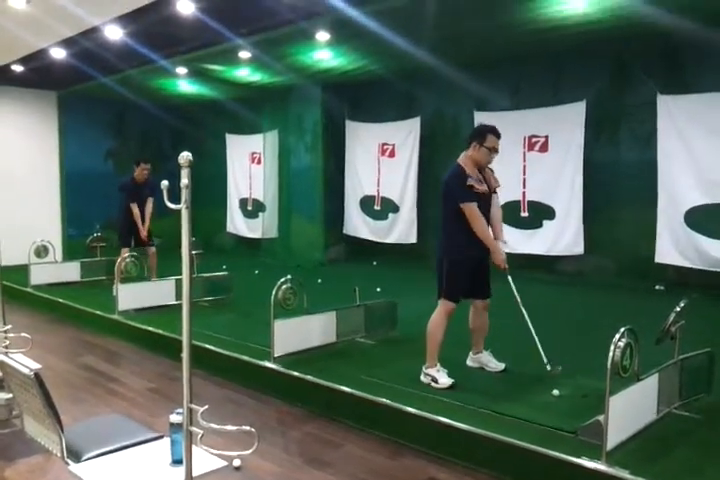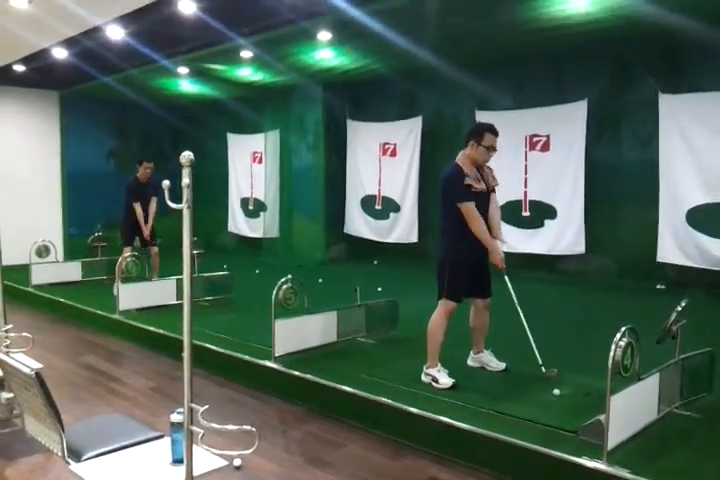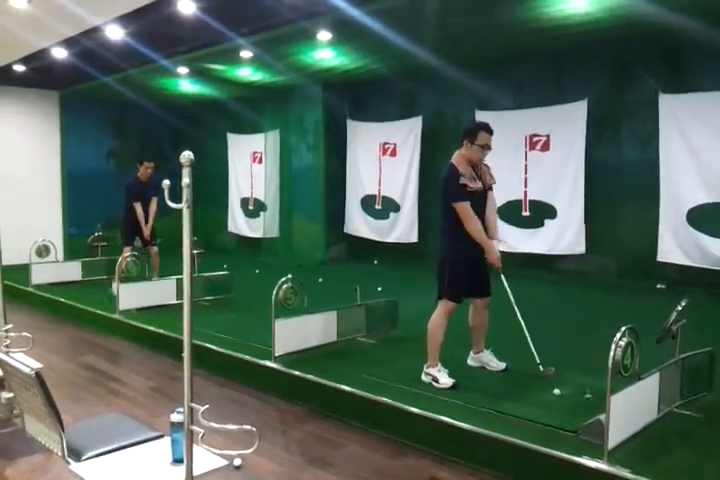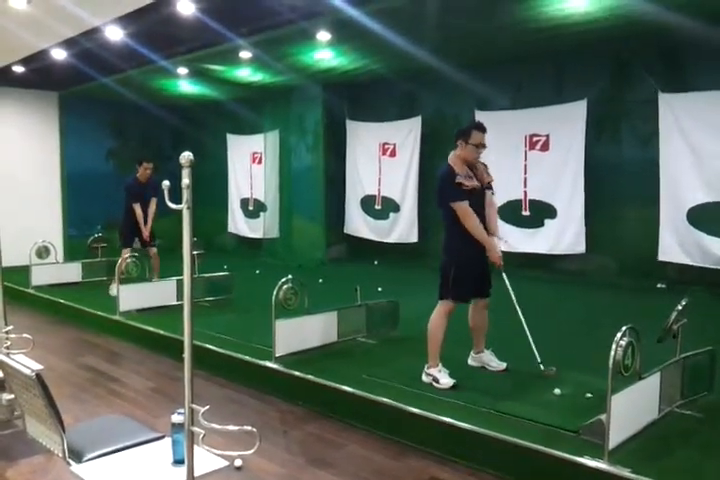
dt=0.1s
person 1, frame 1
left shoulder: (486, 174)
right shoulder: (457, 176)
left elbow: (494, 207)
right elbow: (473, 216)
left wrist: (499, 242)
right wrist: (494, 248)
left hip: (478, 251)
right hip: (454, 252)
left knee: (482, 302)
right knee: (447, 305)
left ankle: (477, 354)
right ankle: (430, 367)
person 1, frame 2
left shoulder: (485, 173)
right shoulder: (454, 175)
left elbow: (492, 206)
right elbow: (471, 215)
left wrist: (497, 241)
right wrist: (492, 247)
left hip: (478, 250)
right hip: (455, 251)
left knee: (483, 302)
right knee: (447, 305)
left ankle: (478, 353)
right ankle: (431, 367)
person 1, frame 3
left shoulder: (483, 171)
right shoulder: (452, 175)
left elbow: (490, 205)
right elbow: (467, 215)
left wrist: (493, 240)
right wrist: (488, 247)
left hip: (477, 250)
right hip: (455, 250)
left knee: (481, 300)
right knee: (447, 305)
left ankle: (478, 353)
right ankle: (431, 367)
person 1, frame 4
left shoulder: (481, 171)
right shoulder: (448, 175)
left elbow: (488, 203)
right elbow: (466, 214)
left wrist: (494, 238)
right wrist: (489, 246)
left hip: (479, 249)
right hip: (458, 250)
left knee: (481, 300)
right knee: (447, 304)
left ankle: (479, 353)
right ankle: (432, 368)
person 2, frame 1
left shoulder: (151, 184)
right shoulder: (127, 185)
left elbow: (149, 204)
right elbow: (134, 208)
left wrist: (146, 226)
right wrist: (141, 229)
left hip: (143, 223)
right hip: (127, 222)
left knee: (152, 251)
right knee: (125, 253)
left ankle: (154, 280)
right ankle: (117, 283)
person 2, frame 2
left shoulder: (154, 184)
right shoulder: (131, 185)
left elbow: (153, 204)
right elbow: (137, 208)
left wrist: (149, 225)
right wrist: (143, 229)
left hip: (147, 221)
right hip: (131, 222)
left knee: (155, 251)
right knee: (127, 252)
left ankle: (155, 279)
person 2, frame 3
left shoulder: (154, 183)
right shoulder: (131, 184)
left elbow: (154, 203)
right elbow: (138, 207)
left wrist: (149, 227)
right wrist: (144, 227)
left hip: (148, 218)
right hip: (131, 222)
left knee: (154, 251)
right knee: (127, 252)
left ankle: (156, 279)
person 2, frame 4
left shoulder: (153, 184)
right shoulder: (131, 185)
left elbow: (152, 205)
right elbow: (137, 208)
left wrist: (148, 226)
right wrist: (143, 229)
left hip: (146, 223)
right hip: (129, 223)
left knee: (154, 251)
right knee: (126, 253)
left ankle: (156, 281)
right ankle: (114, 284)
